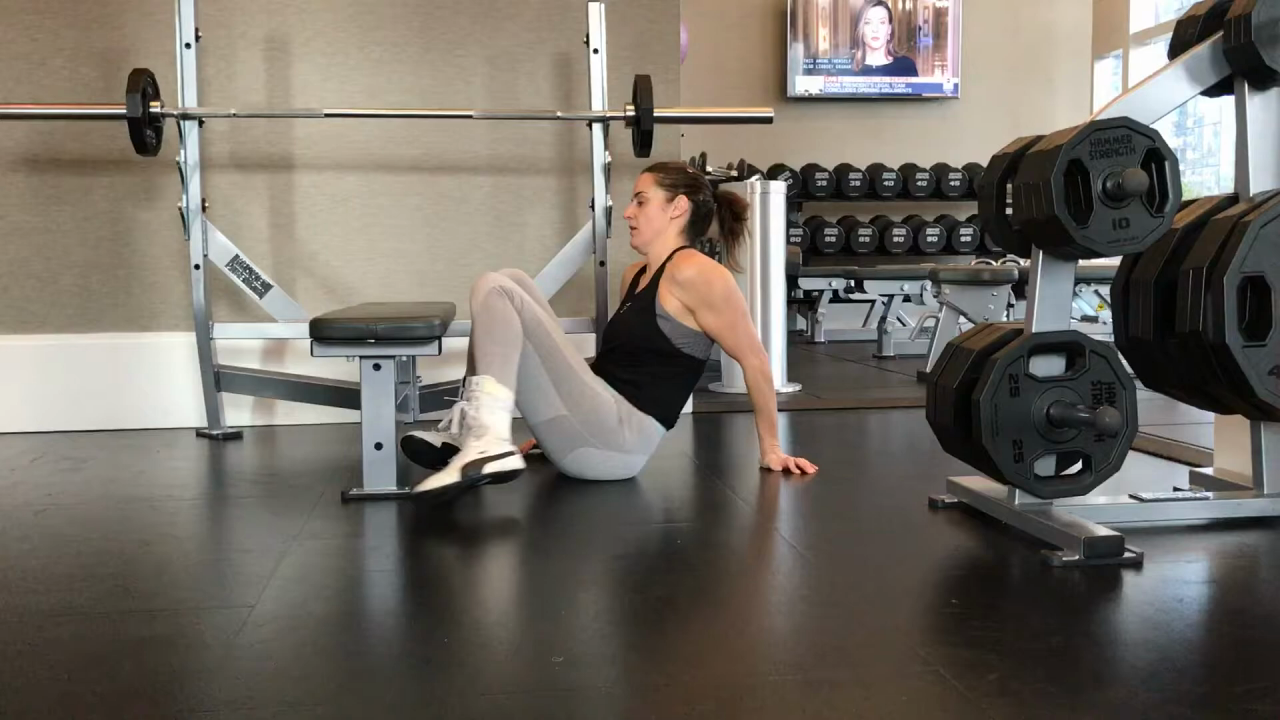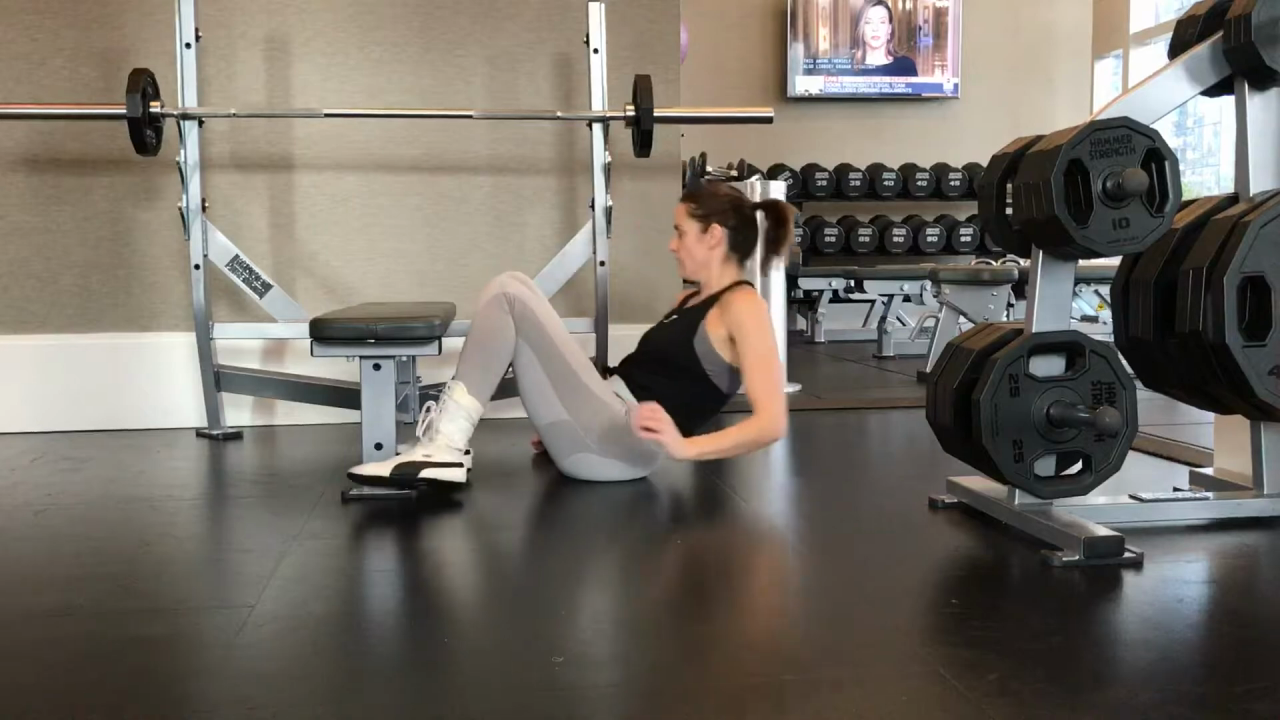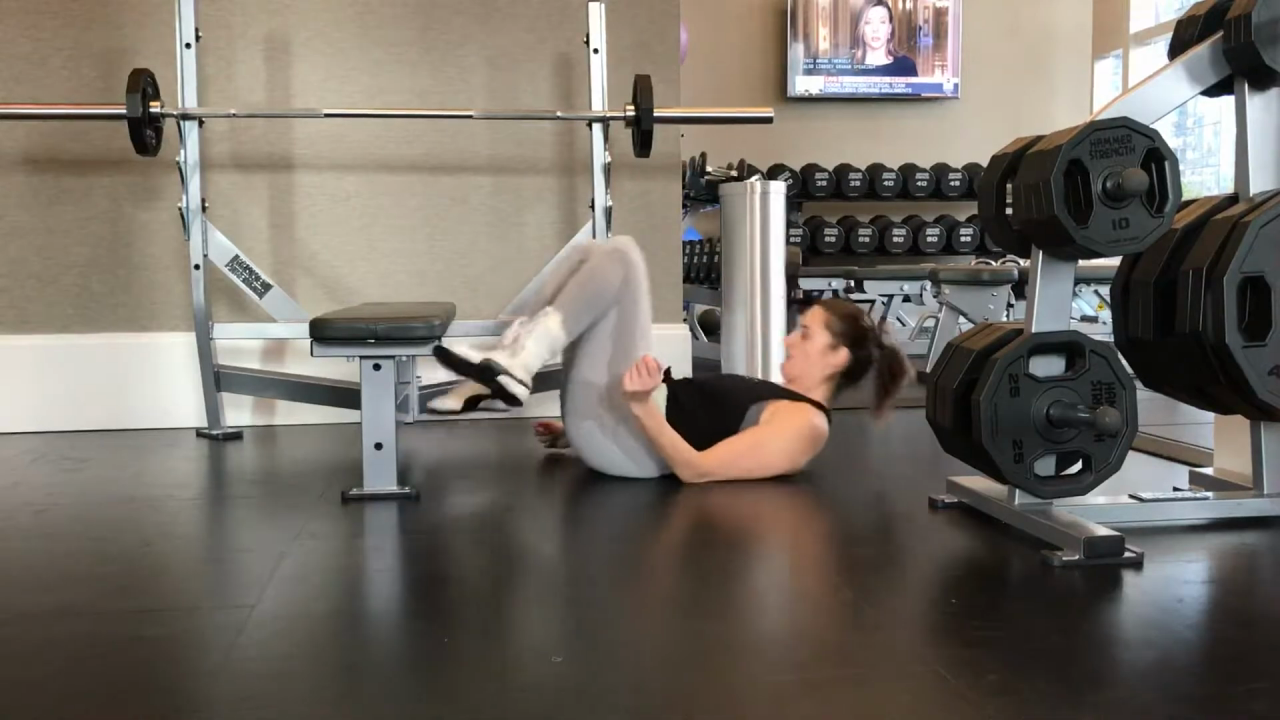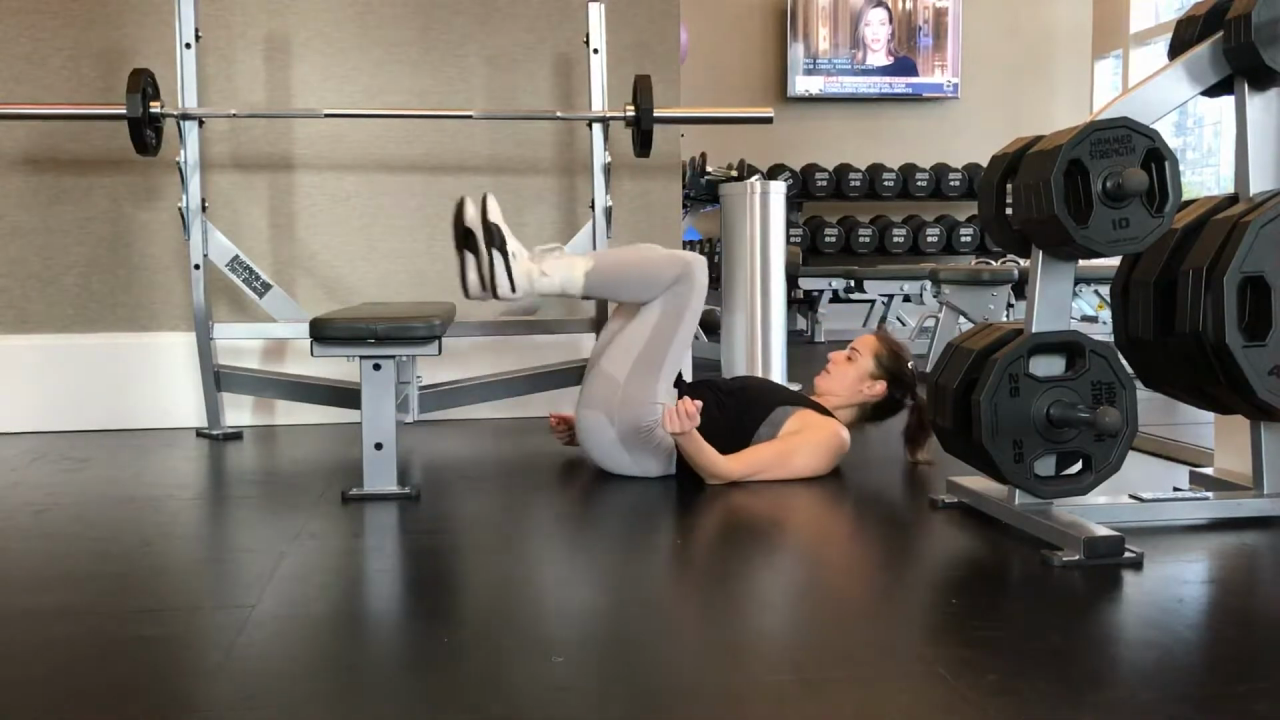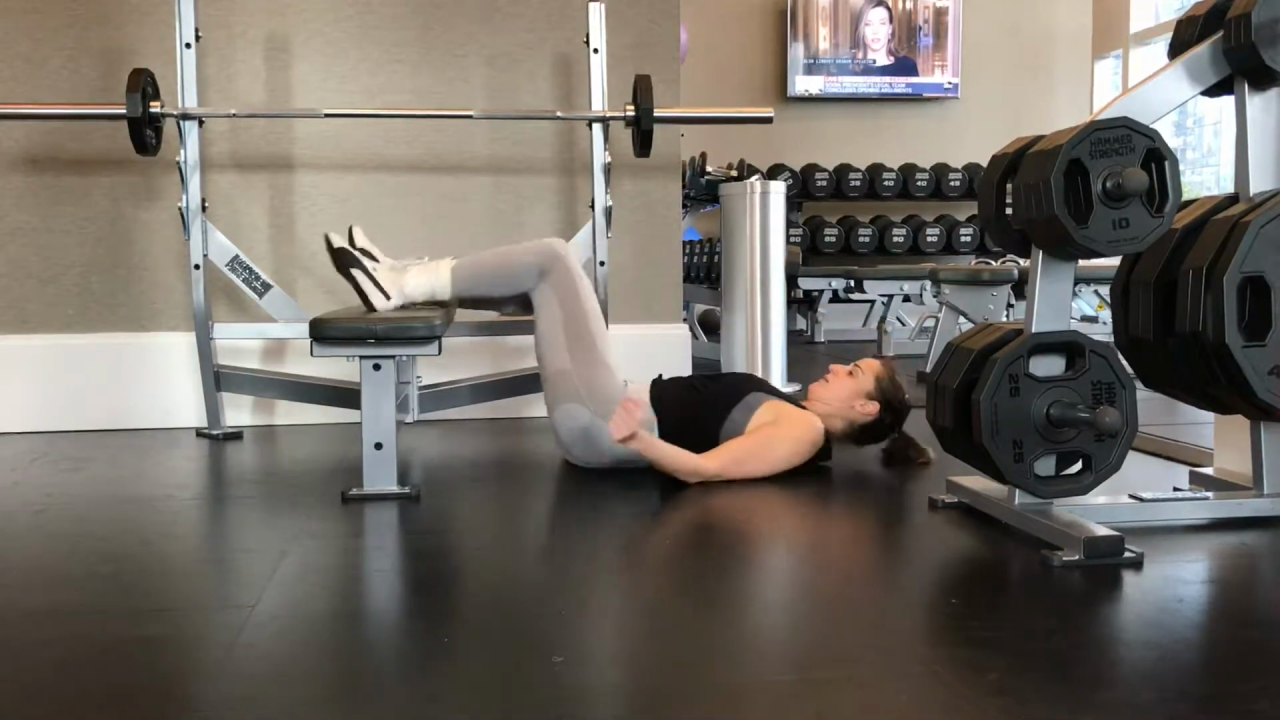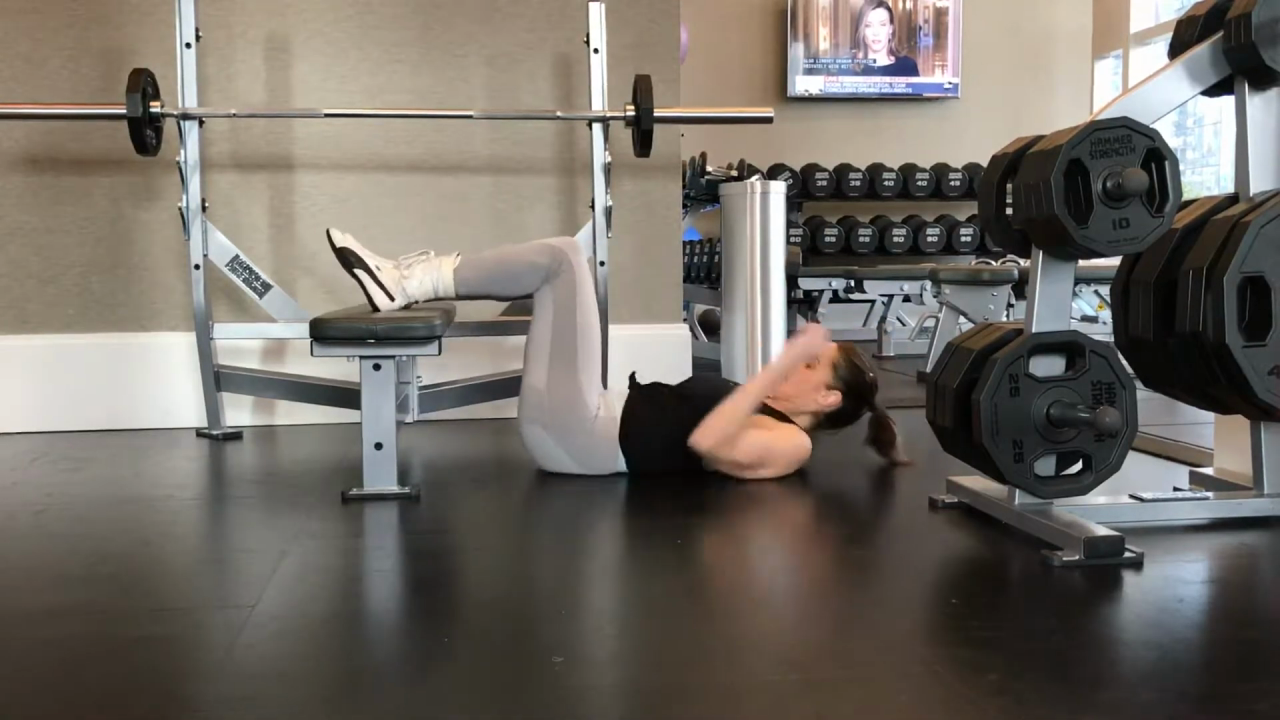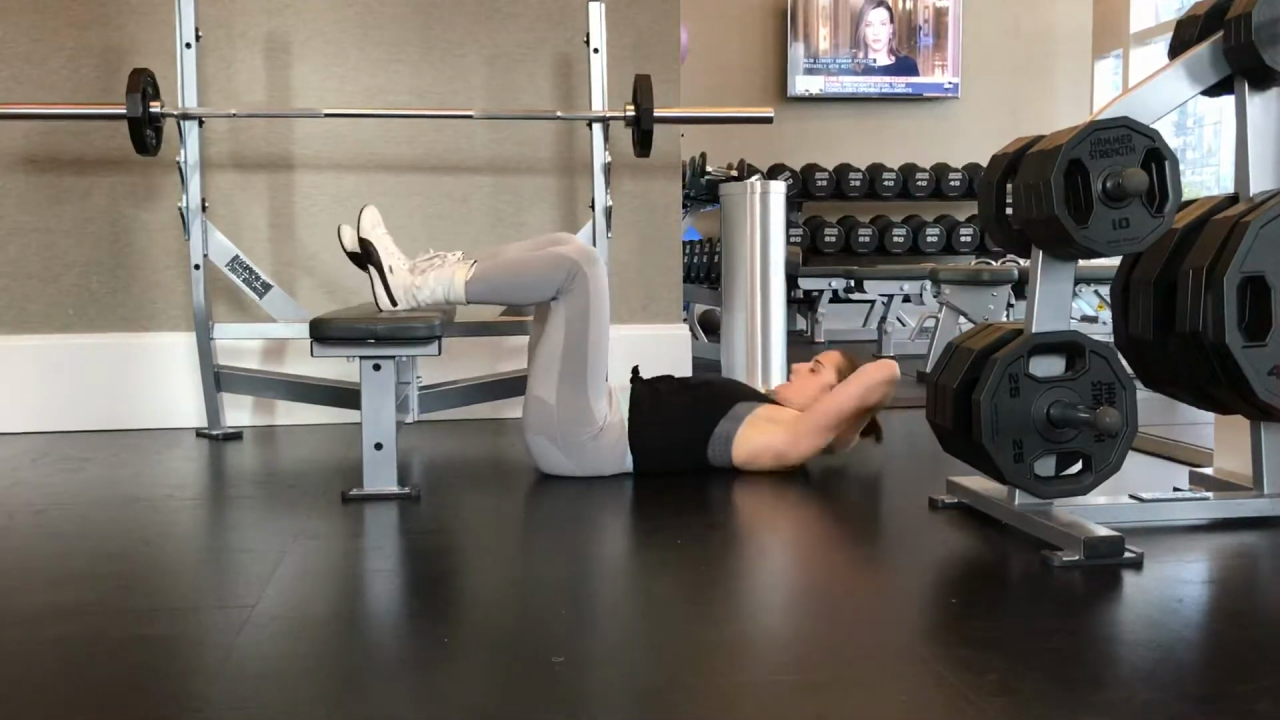
dt=0.4s
person 1, frame 1
left shoulder: (695, 274)
right shoulder: (636, 276)
left elbow: (753, 360)
left wrist: (770, 448)
right wrist: (559, 426)
left hip: (614, 444)
right hip: (595, 429)
left knee: (495, 290)
right knee: (510, 285)
left ankle: (489, 447)
right ankle: (471, 430)
person 1, frame 2
left shoulder: (744, 310)
right shoulder: (698, 300)
left elbow: (772, 424)
left wrist: (683, 446)
right wrist: (566, 421)
left hip: (614, 446)
right hip: (607, 418)
left knee: (507, 296)
right knee: (512, 294)
left ankle: (444, 448)
right ankle: (443, 440)
person 1, frame 3
left shoulder: (806, 427)
right shoulder: (779, 401)
left elbow: (694, 468)
left wrist: (641, 406)
left hip: (623, 438)
right hip: (606, 421)
left knee: (618, 257)
right knee: (598, 257)
left ankle: (509, 365)
right ankle: (504, 366)
person 1, frame 4
left shoulder: (828, 437)
right shoulder: (802, 411)
left elbow: (723, 472)
left wrist: (685, 434)
right wrist: (589, 424)
left hip: (628, 438)
right hip: (619, 426)
left knee: (689, 270)
right knee: (652, 269)
left ankle: (523, 275)
right ankle: (503, 277)
person 1, frame 5
left shoulder: (801, 435)
right shoulder: (792, 416)
left elbow: (704, 468)
left wrist: (635, 439)
left hip: (598, 416)
right hip: (620, 410)
left knee: (553, 255)
right knee: (547, 282)
left ankle: (398, 285)
right ankle: (400, 281)
person 1, frame 6
left shoulder: (789, 443)
right shoulder: (771, 421)
left elbow: (704, 442)
left wrist: (777, 373)
left hip: (576, 438)
right hip: (601, 418)
left knee: (565, 256)
right knee: (561, 263)
left ankle: (404, 285)
right ankle: (404, 279)
person 1, frame 7
left shoulder: (798, 437)
right shoulder: (771, 415)
left elbow: (884, 372)
left wrist: (851, 426)
left hip: (581, 444)
right hip: (599, 423)
left knee: (578, 264)
right knee: (564, 248)
left ankle: (411, 288)
right ankle: (413, 279)
